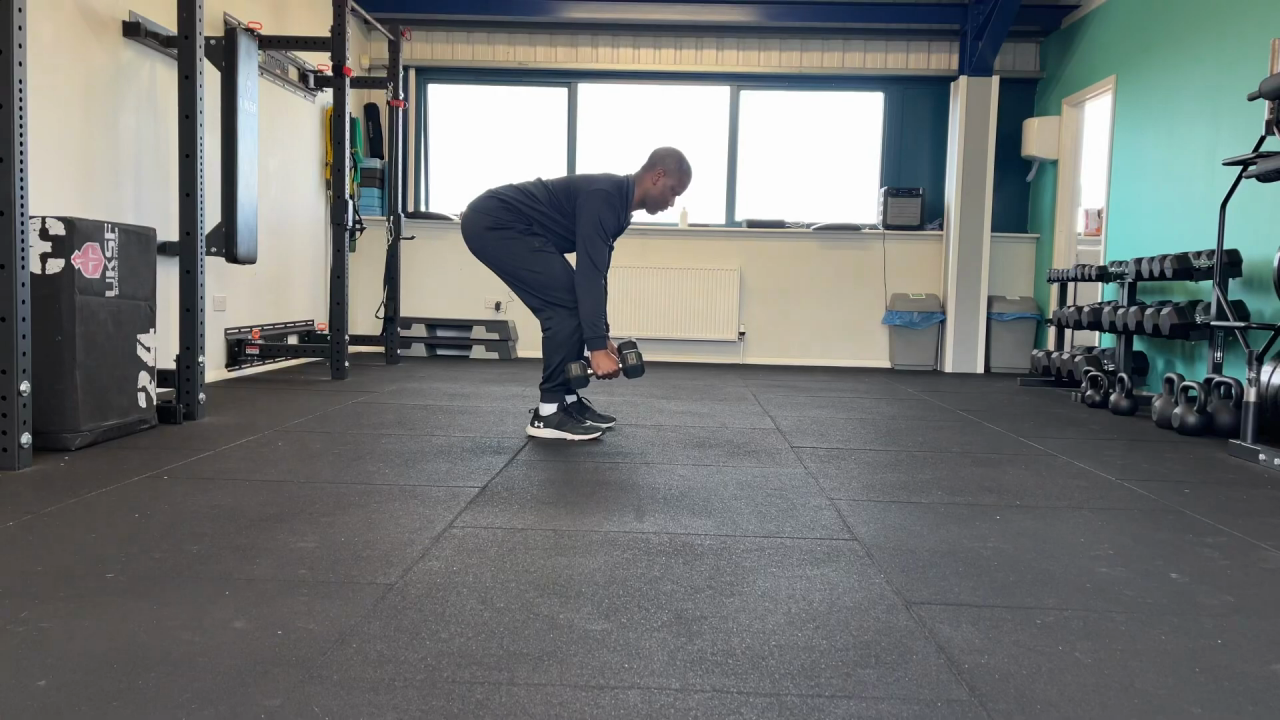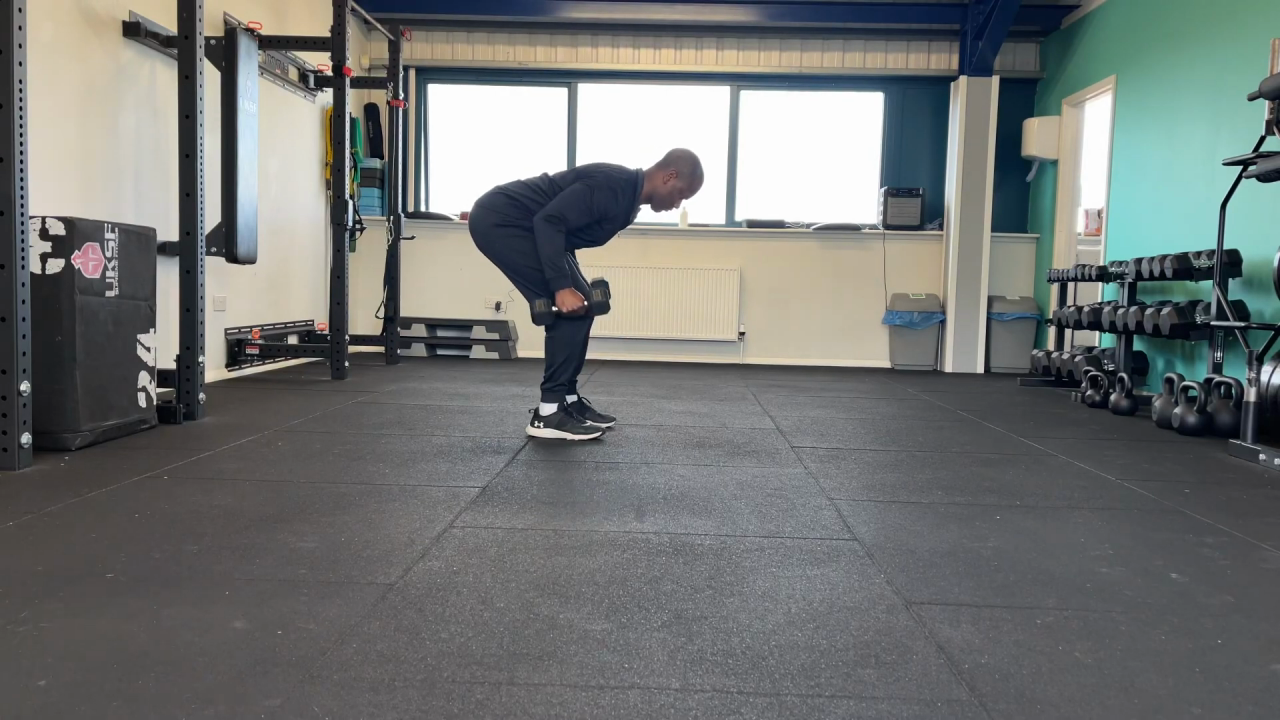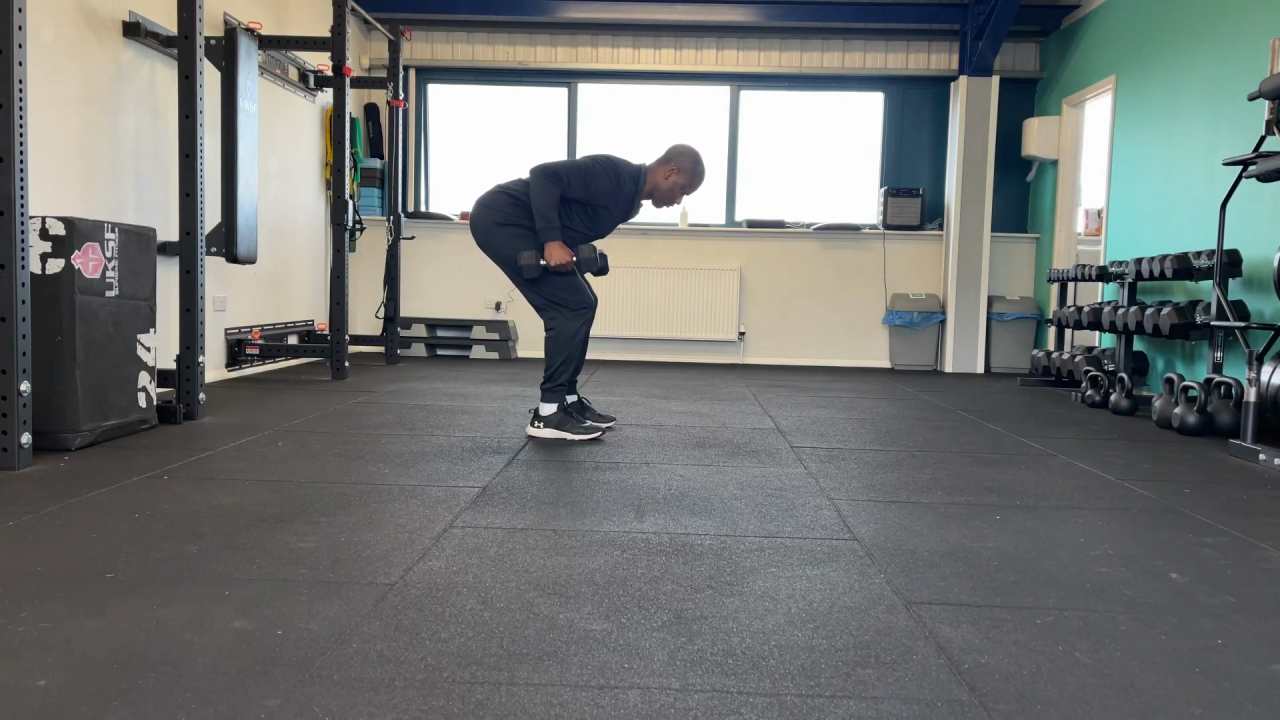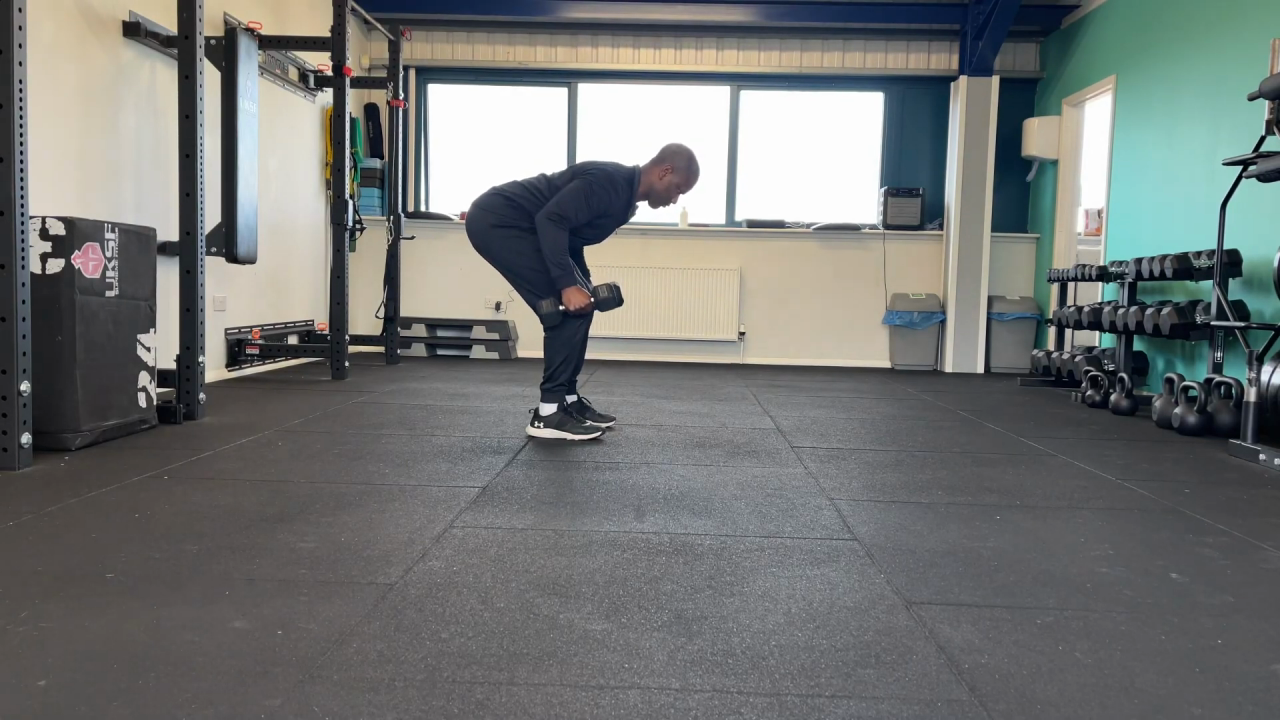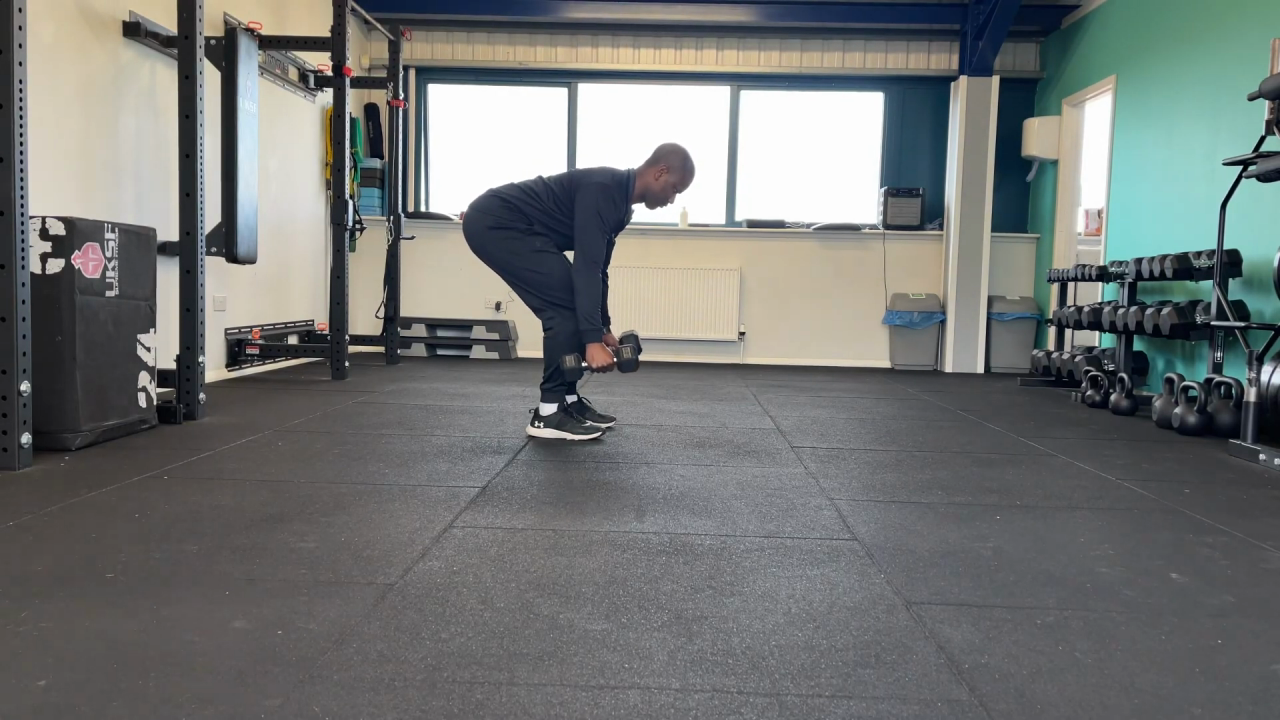
dt=1s
person 1, frame 1
left shoulder: (618, 203)
right shoulder: (605, 198)
left elbow: (595, 273)
right elbow: (589, 274)
left wrist: (601, 338)
right wrist: (597, 347)
left hip: (501, 224)
right hip: (493, 223)
left knee: (568, 305)
right knee: (567, 306)
left ankle: (565, 400)
right ankle: (549, 413)
person 1, frame 2
left shoulder: (627, 200)
right shoulder: (614, 186)
right elbow: (549, 220)
left wrist: (566, 283)
right wrist: (562, 287)
left hip: (508, 222)
right hip: (499, 220)
left knee: (577, 306)
right knee: (571, 310)
left ankle: (566, 399)
right ankle: (549, 413)
person 1, frame 3
left shoulder: (629, 198)
right shoulder: (614, 176)
right elbow: (544, 175)
right wrist: (552, 240)
left hip: (513, 222)
right hip: (500, 217)
left knee: (580, 305)
right knee: (573, 307)
left ankle: (566, 400)
right ankle: (549, 414)
person 1, frame 4
left shoulder: (624, 197)
right shoulder: (611, 182)
left elbow: (569, 226)
right elbow: (550, 218)
left wrist: (583, 284)
right wrist: (567, 285)
left hip: (508, 224)
right hip: (496, 220)
left knee: (578, 306)
right knee: (569, 309)
left ankle: (567, 401)
right ankle: (549, 414)
person 1, frame 5
left shoulder: (619, 201)
right shoulder: (605, 190)
left elbow: (597, 268)
right elbow: (585, 267)
left wrist: (603, 328)
right wrist: (592, 340)
left hip: (503, 225)
right hip: (494, 223)
left knee: (570, 306)
right knee: (567, 306)
left ankle: (566, 401)
right ankle: (549, 413)
